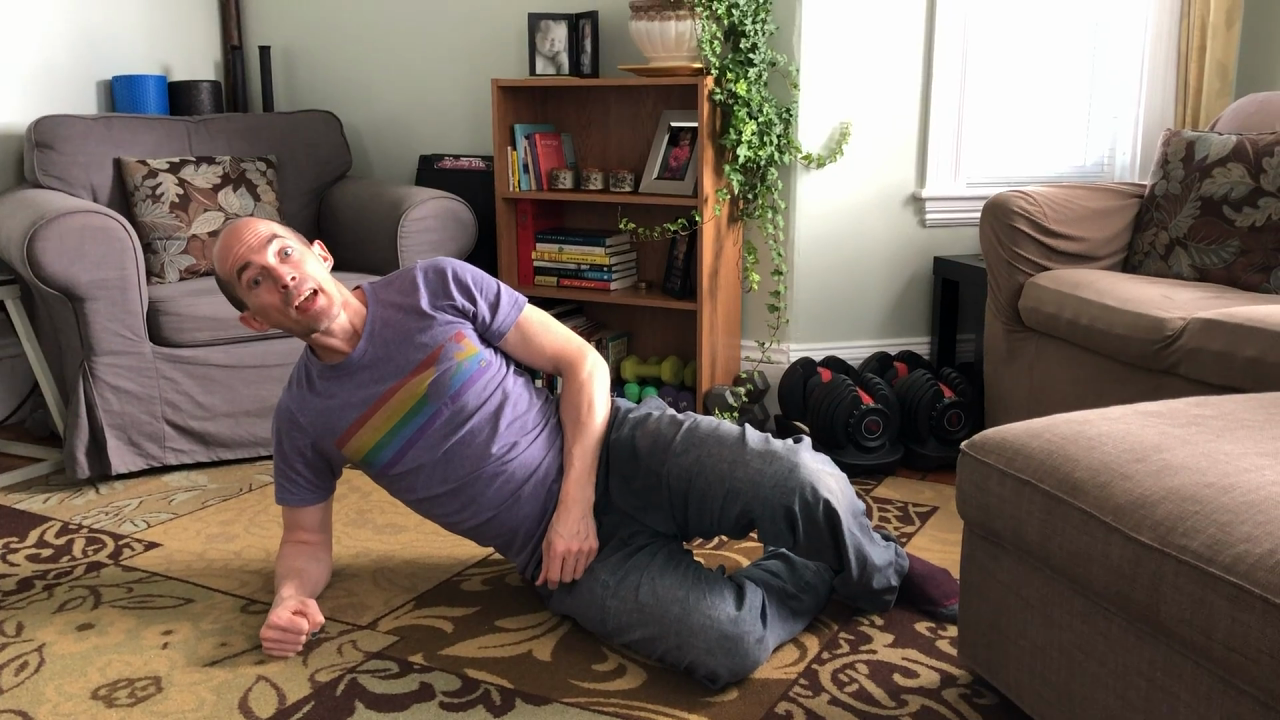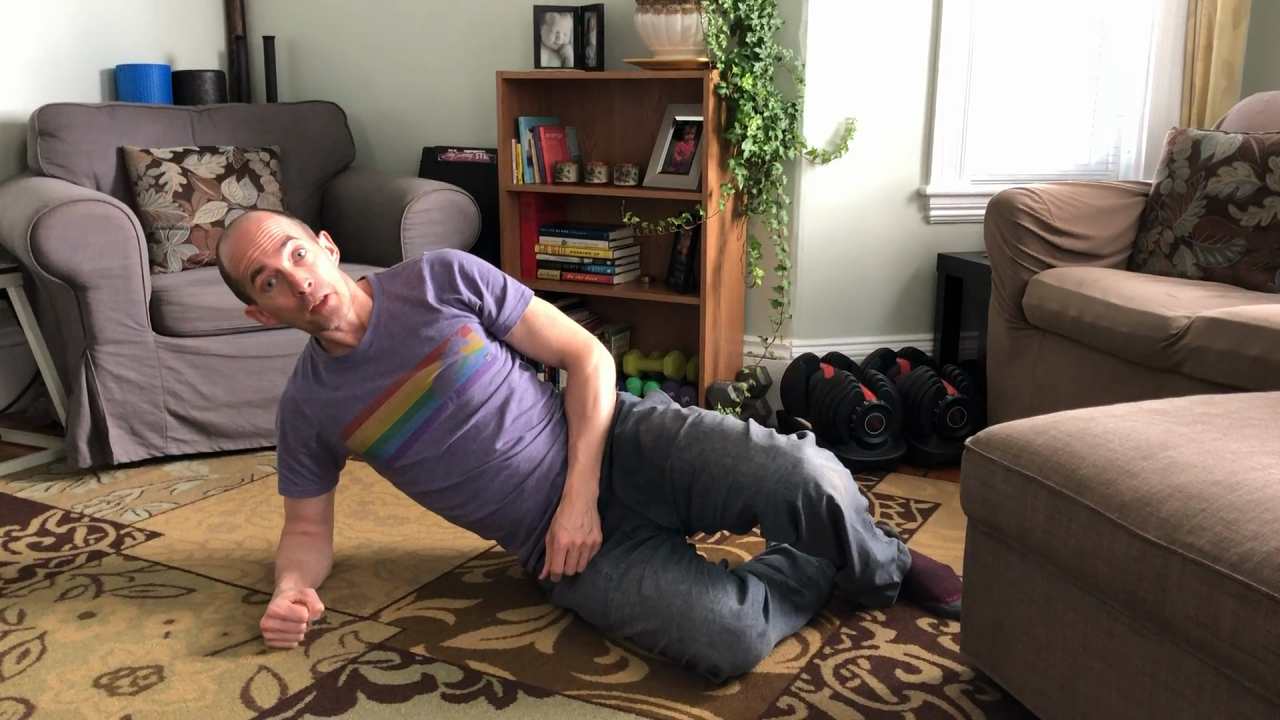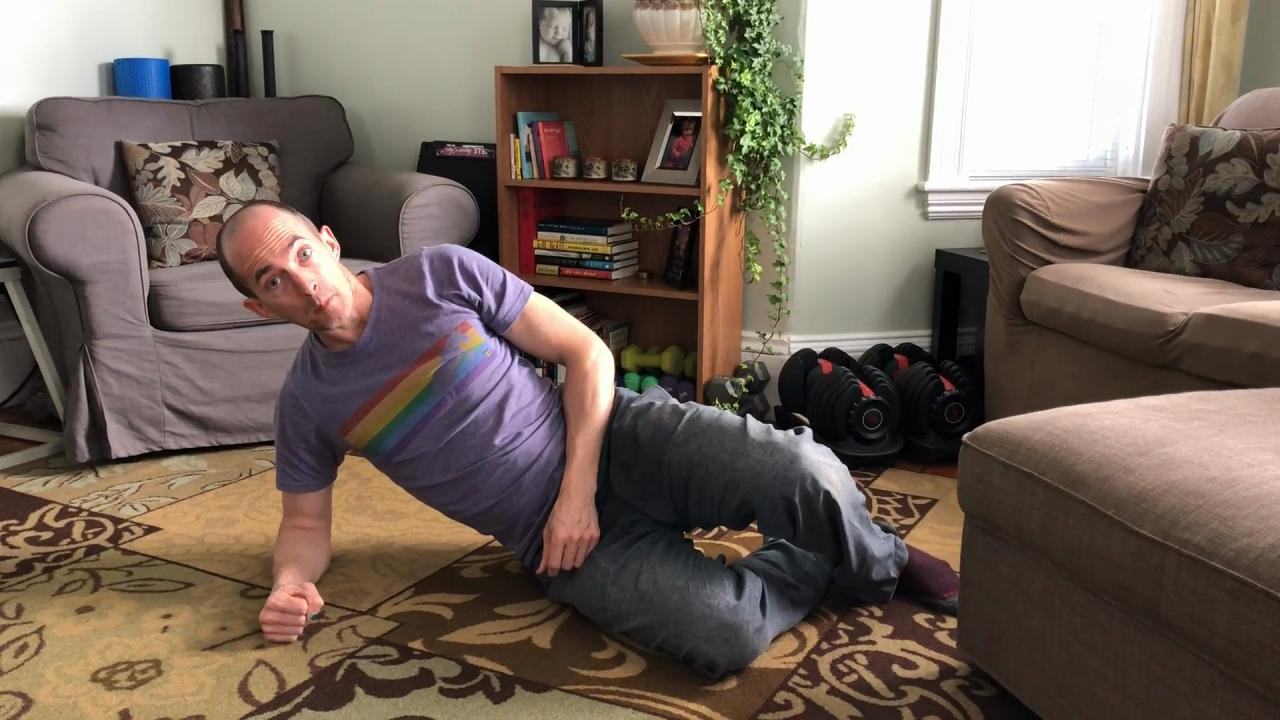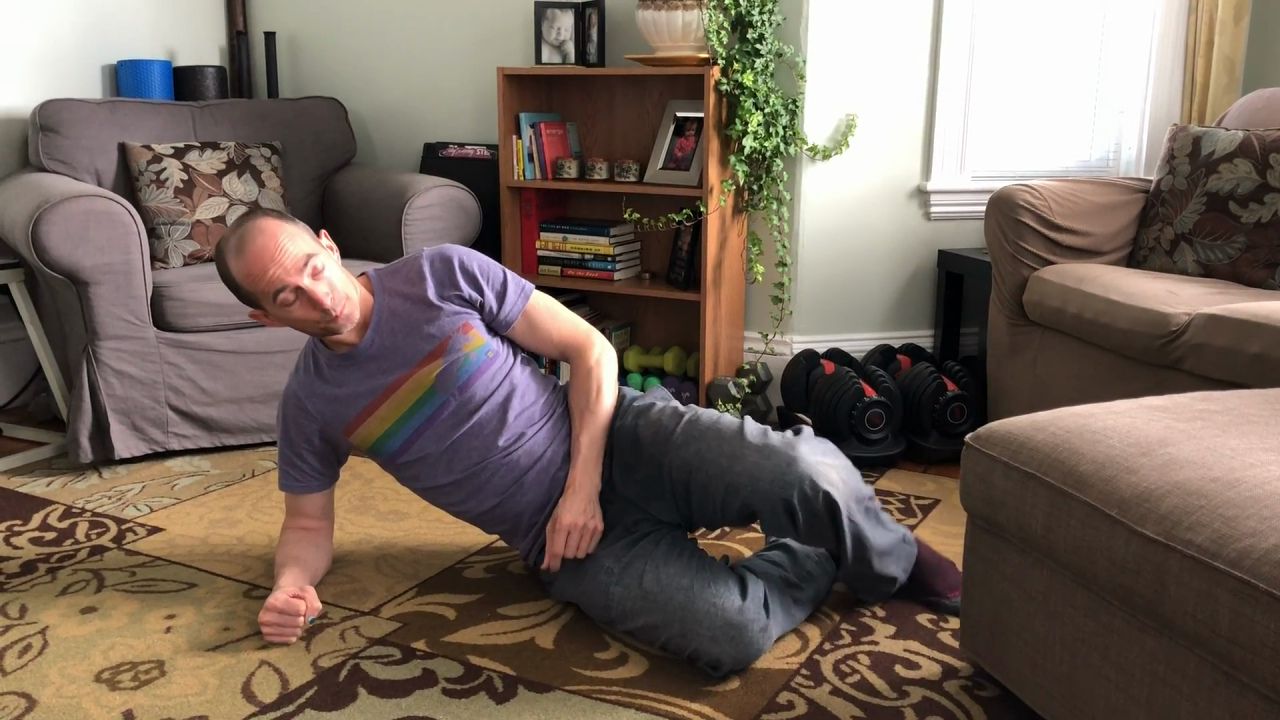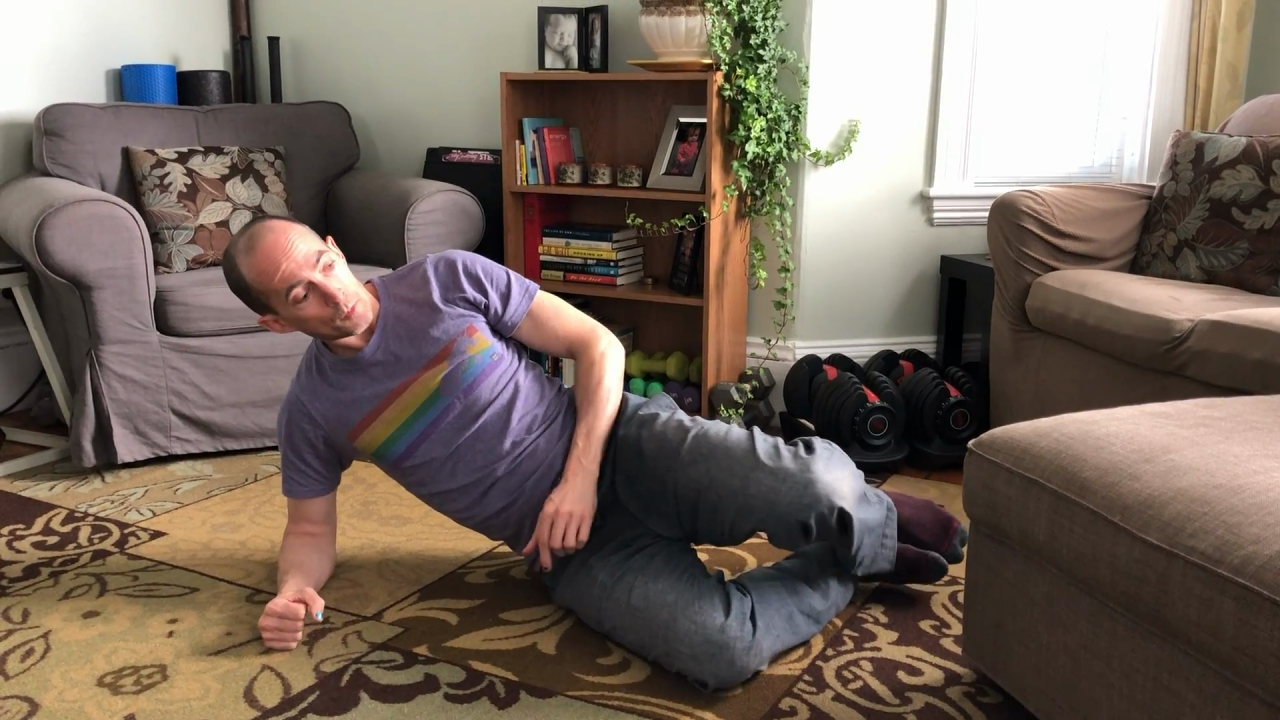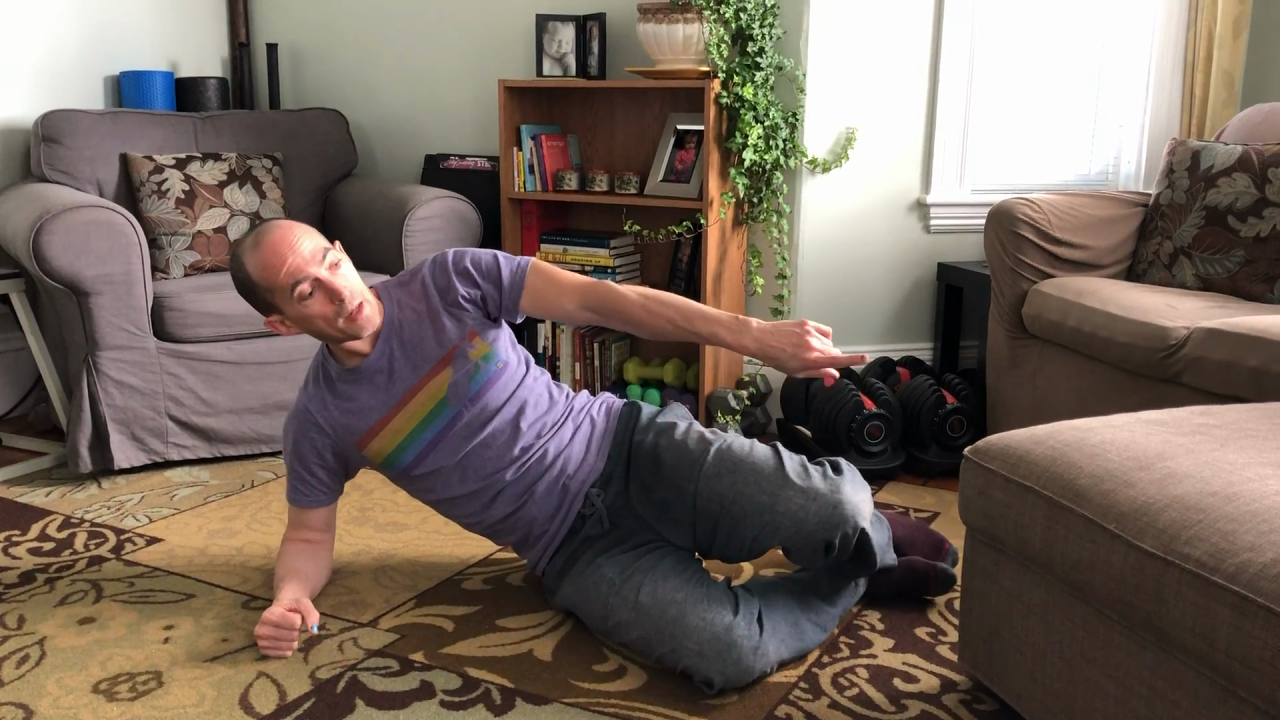
dt=0.7s
person 1, frame 1
left shoulder: (435, 285)
right shoulder: (302, 416)
left elbow: (581, 363)
right elbow: (306, 538)
left wrist: (576, 500)
right wrist: (290, 597)
left hip: (615, 449)
right hip: (556, 546)
left knee: (803, 482)
right knee: (726, 647)
left ankle: (879, 569)
right ankle: (808, 575)
person 1, frame 2
left shoulder: (442, 277)
right shoulder: (307, 407)
left elbow: (588, 358)
right elbow: (307, 529)
left wrist: (581, 494)
right wrist: (291, 588)
left hip: (618, 444)
right hip: (553, 538)
left knee: (807, 478)
right knee: (728, 640)
left ankle: (881, 566)
right ankle: (814, 569)
person 1, frame 3
left shoulder: (442, 273)
right shoulder: (306, 403)
left elbow: (587, 354)
right elbow: (305, 524)
left wrist: (578, 490)
right wrist: (289, 584)
left hip: (617, 440)
right hip: (550, 532)
left knee: (803, 472)
right knee: (726, 634)
left ankle: (877, 563)
right ankle: (811, 565)
person 1, frame 4
left shoulder: (444, 272)
right shoulder: (309, 403)
left elbow: (590, 350)
right elbow: (308, 524)
left wrist: (584, 485)
right wrist: (289, 585)
left hip: (621, 439)
right hip: (557, 533)
left knee: (800, 472)
right knee: (732, 633)
left ankle: (889, 559)
right ankle: (815, 557)
person 1, frame 5
left shoulder: (447, 278)
right shoulder: (311, 411)
left elbow: (597, 345)
right elbow: (311, 527)
left wrist: (580, 476)
right wrist: (293, 589)
left hip: (625, 444)
right hip: (573, 542)
left knee: (812, 488)
right knee: (720, 653)
left ankle: (872, 520)
right ankle: (851, 565)
person 1, frame 6
left shoulder: (448, 281)
right shoulder: (319, 421)
left elbow: (600, 301)
right elbow: (309, 536)
left wrist: (752, 335)
right wrist: (288, 597)
left hip: (631, 448)
right hip: (576, 546)
left knee: (832, 511)
right knee: (727, 653)
left ankle: (867, 536)
right ankle: (853, 577)
